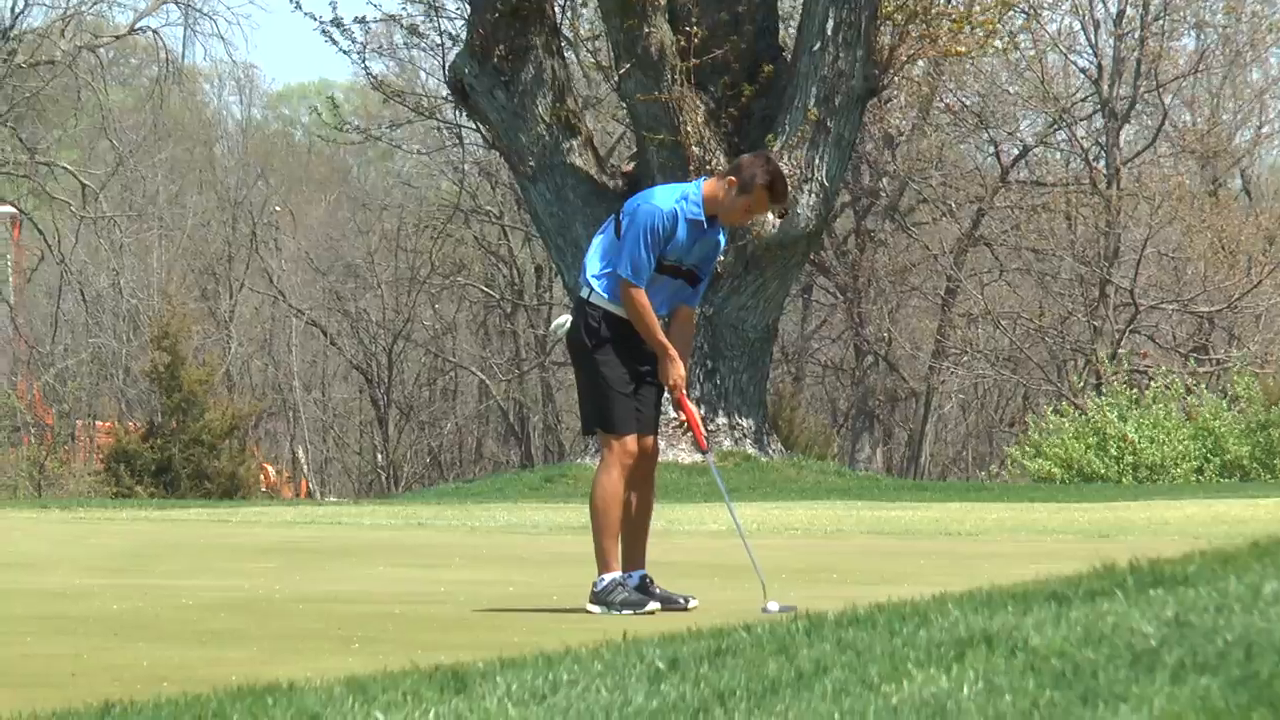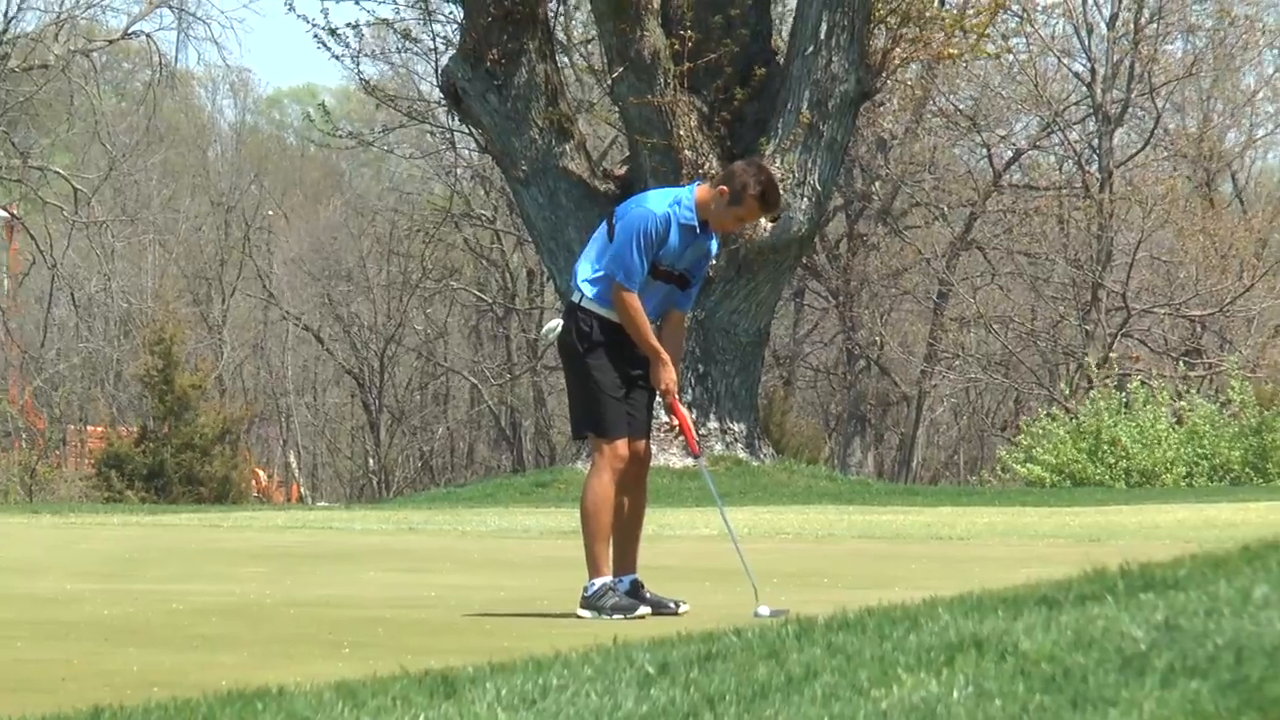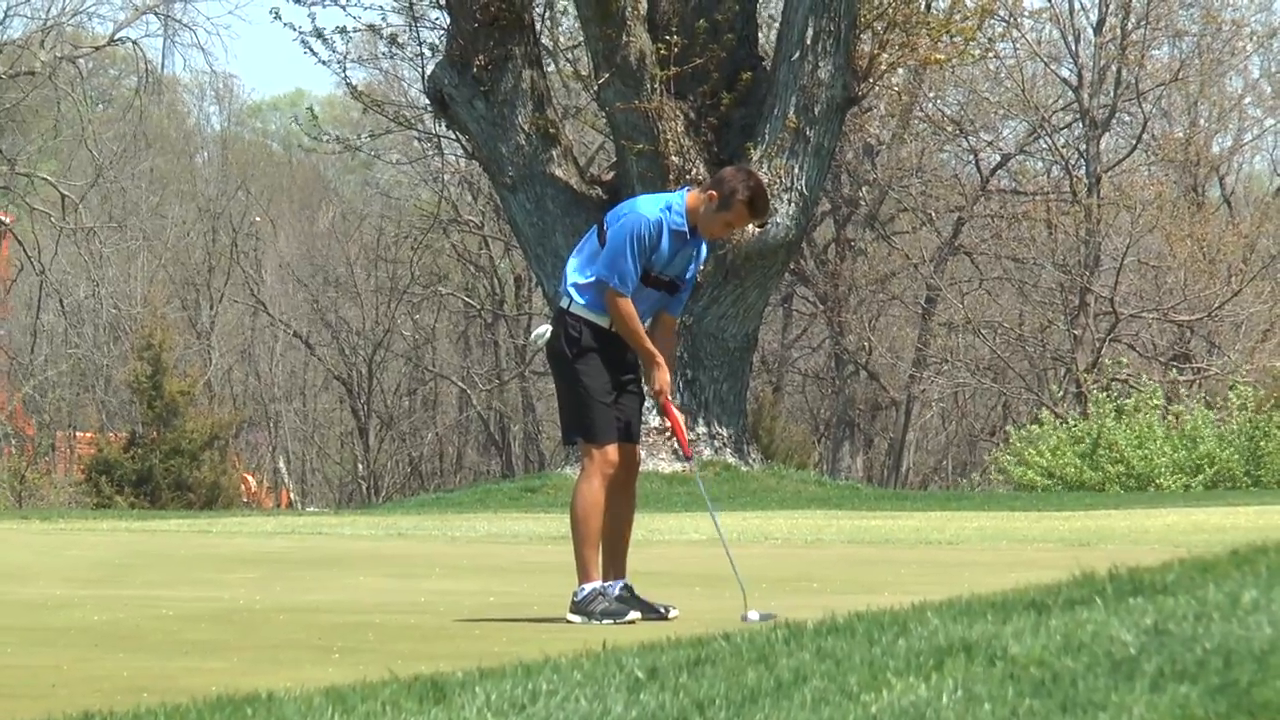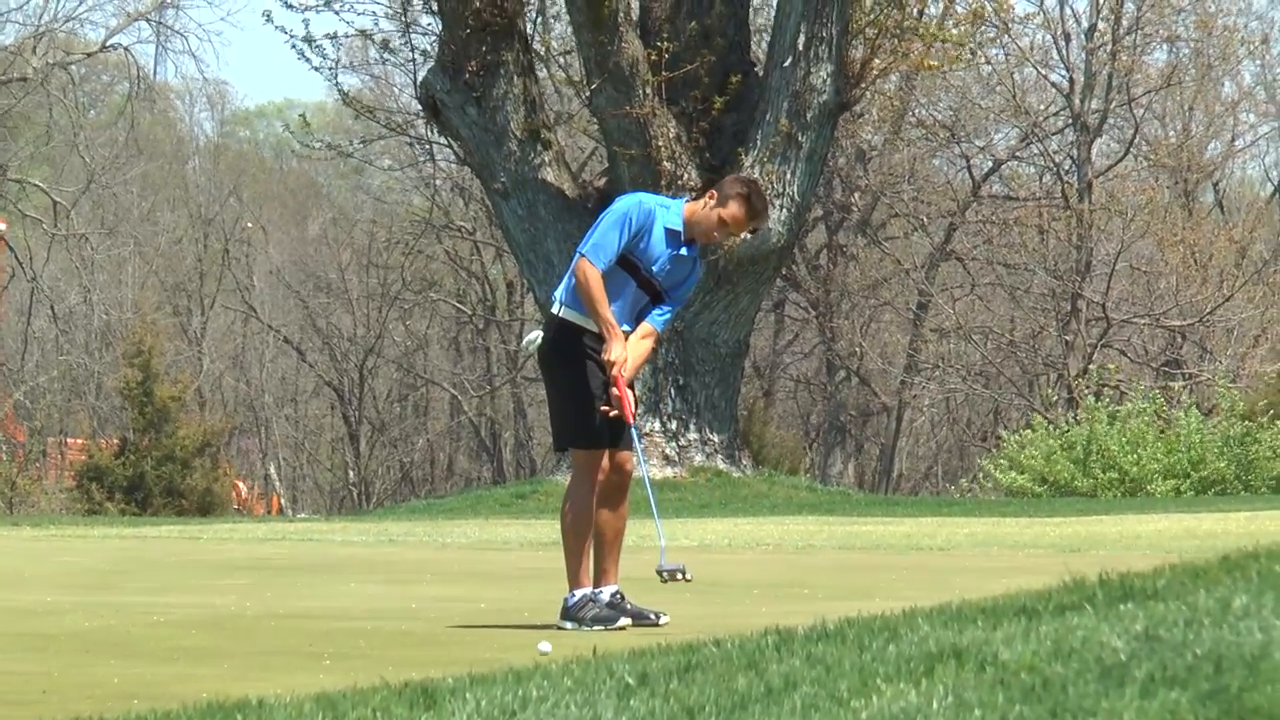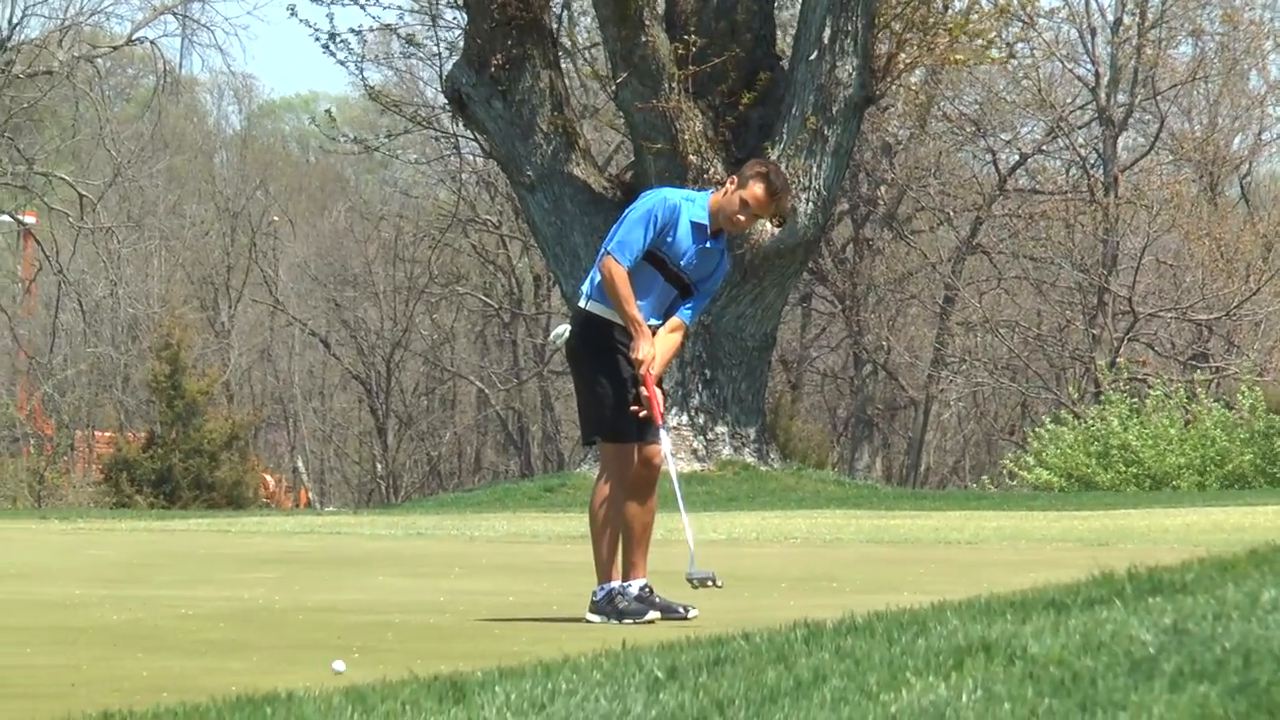
dt=0.7s
person 1, frame 1
left shoulder: (714, 236)
right shoulder: (658, 208)
left elbow: (684, 310)
right elbow: (630, 288)
left wrist: (680, 381)
right wrist: (668, 355)
left hip: (643, 334)
right hip: (602, 326)
left knee: (646, 455)
right knee: (621, 451)
left ankle: (636, 578)
right ankle: (607, 584)
person 1, frame 2
left shoulder: (707, 242)
right shoulder: (651, 212)
left elbow: (675, 315)
right elbow: (622, 292)
left wrist: (670, 384)
right wrist: (659, 360)
left hip: (634, 337)
right hip: (594, 328)
left knee: (637, 460)
right knee: (612, 455)
left ankle: (626, 582)
right ankle: (597, 587)
person 1, frame 3
left shoulder: (697, 246)
right shoulder: (643, 217)
left elbow: (665, 319)
right elbow: (616, 297)
left wrist: (665, 390)
right wrist: (654, 363)
left hip: (623, 342)
right hip: (582, 333)
left knee: (627, 464)
right knee: (602, 460)
left ankle: (617, 587)
right ankle: (587, 593)
person 1, frame 4
left shoulder: (691, 267)
right shoulder: (639, 209)
left elbow: (648, 331)
right elbow: (586, 267)
left wrist: (623, 379)
right wrist: (612, 337)
left hip: (616, 348)
right hip: (573, 335)
left knee: (620, 468)
right knee: (591, 466)
left ankle: (606, 592)
right ankle: (578, 599)
person 1, frame 5
left shoulder: (718, 260)
right shoulder: (664, 205)
left elbow: (677, 324)
right elbow: (611, 264)
left wrist: (652, 376)
right wrist: (640, 334)
left hip: (643, 342)
right hip: (602, 330)
left knee: (648, 463)
right knee: (619, 459)
left ankle: (635, 585)
right ankle: (606, 592)
